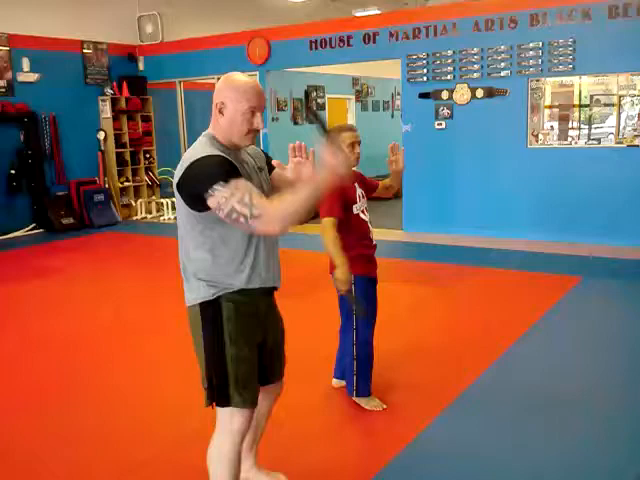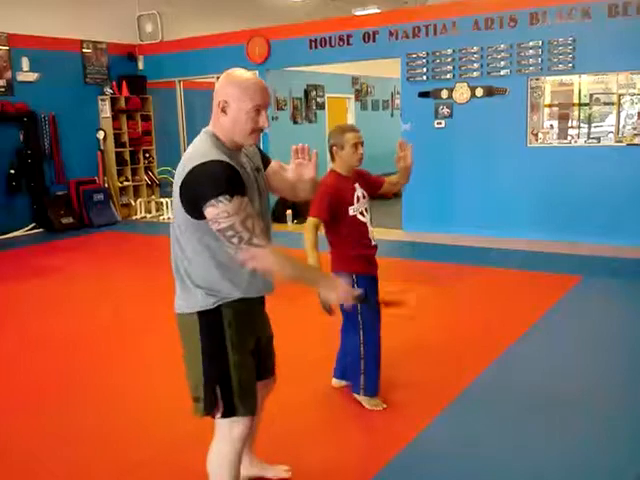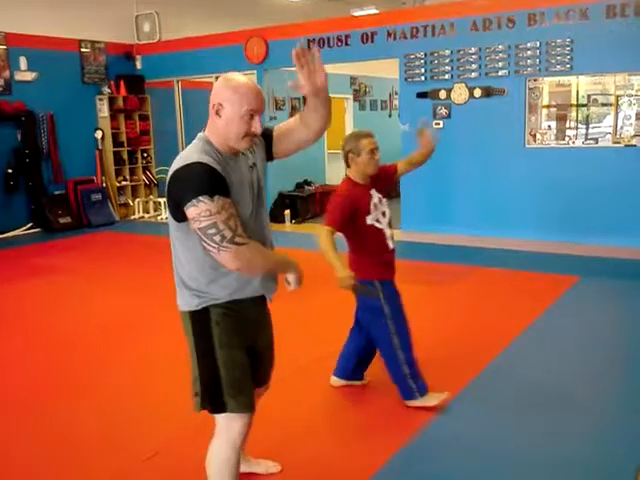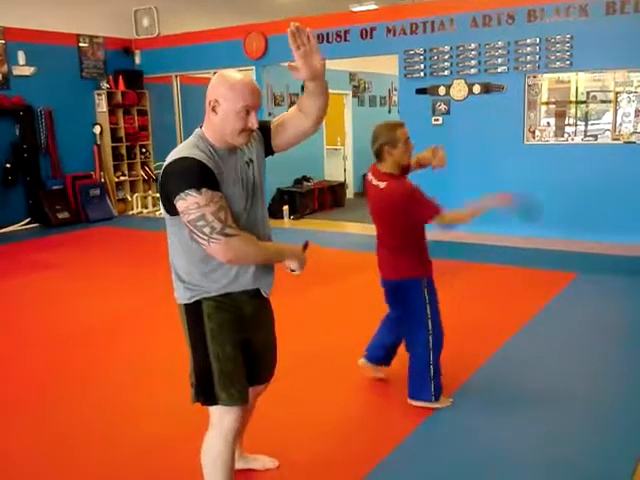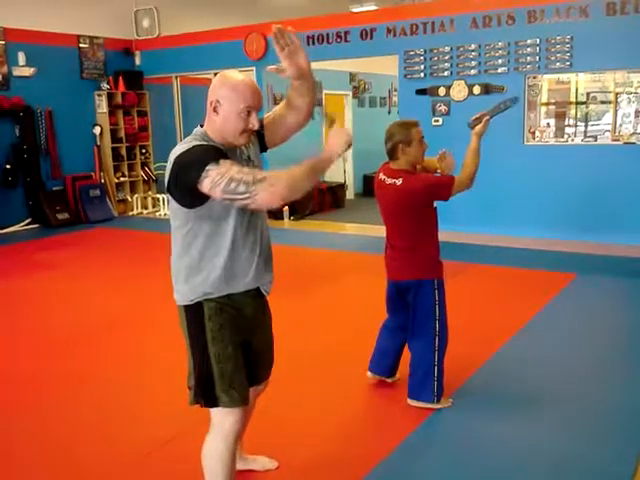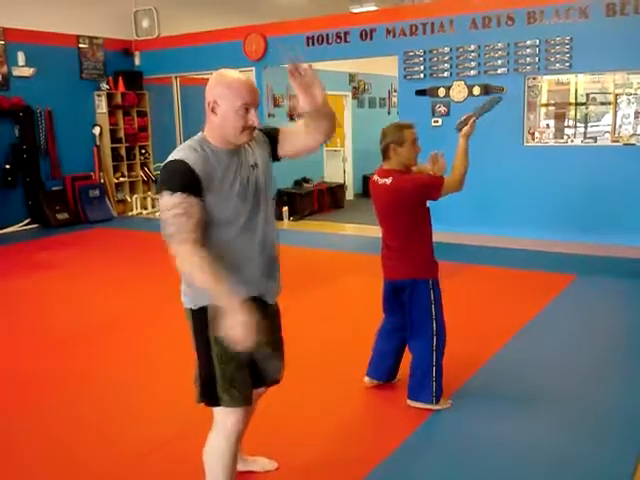
dt=0.4s
person 1, frame 1
left shoulder: (251, 154)
right shoulder: (205, 165)
left elbow: (287, 195)
right elbow: (270, 219)
left wrist: (302, 178)
right wrist: (325, 178)
left hip: (258, 293)
right hip: (222, 302)
left knee: (268, 387)
right knee: (235, 415)
person 1, frame 2
left shoulder: (246, 152)
right shoulder: (210, 169)
left elbow: (293, 190)
right elbow: (256, 252)
left wrist: (303, 179)
right wrist: (323, 281)
left hip: (244, 299)
right hip: (215, 309)
left knee: (260, 383)
right knee: (234, 421)
person 1, frame 3
left shoulder: (251, 146)
right shoulder: (195, 173)
left elbow: (308, 129)
right elbow: (235, 254)
left wrist: (317, 93)
right wrist: (288, 266)
left hip: (250, 298)
right hip: (215, 308)
left knee: (254, 389)
right knee: (233, 417)
person 1, frame 4
left shoulder: (252, 141)
right shoulder: (188, 167)
left elbow: (308, 118)
right elbow: (227, 247)
left wrist: (315, 79)
right wrist: (287, 253)
left hip: (253, 292)
right hip: (212, 302)
left knee: (254, 383)
right knee: (227, 412)
person 1, frame 5
left shoulder: (243, 138)
right shoulder: (194, 158)
left elbow: (297, 112)
right elbow: (271, 191)
left wrist: (301, 75)
right wrist: (327, 156)
left hip: (249, 292)
right hip: (213, 301)
left knee: (252, 385)
right knee: (227, 413)
person 1, frame 6
left shoulder: (257, 143)
right shoulder: (184, 168)
left elbow: (317, 133)
right elbow: (185, 249)
left wrist: (316, 108)
right wrist: (231, 305)
left hip: (259, 297)
right hip: (219, 308)
left knee: (253, 389)
right knee: (230, 414)
person 2, frame 1
left shoulder: (355, 178)
right shoulder: (332, 186)
left elbow: (387, 190)
right elbow: (328, 229)
left wrist: (397, 171)
right wrist: (341, 266)
left hip: (364, 266)
right hip: (351, 270)
left knee: (358, 324)
right knee: (359, 330)
left ankle: (342, 375)
right ankle: (359, 390)
person 2, frame 2
left shoulder: (359, 177)
right shoulder: (329, 187)
left elbow: (394, 186)
right elbow: (310, 227)
left wrist: (405, 169)
right wrist: (313, 263)
left hip: (364, 265)
right hip: (351, 269)
left knee: (358, 323)
right knee: (365, 327)
left ankle: (344, 375)
right ankle: (364, 389)
person 2, frame 3
left shoulder: (377, 177)
right shoulder: (344, 196)
left elbow: (408, 164)
right elbow: (324, 235)
left wrist: (427, 149)
right wrist: (340, 268)
left hip: (379, 272)
right hip: (371, 277)
left knee: (366, 325)
right knee: (394, 332)
left ankle: (345, 374)
right ankle: (415, 393)
person 2, frame 4
left shoulder: (374, 174)
right shoulder: (401, 192)
left elbow: (417, 160)
right elbow: (445, 219)
left wrist: (431, 157)
right wrist: (488, 203)
left hip: (389, 267)
right hip: (410, 271)
left knee: (399, 314)
right knee: (426, 332)
left ankle: (374, 358)
right ankle: (425, 394)
person 2, frame 5
left shoulder: (383, 174)
right shoulder: (418, 186)
left elbow: (418, 165)
right elbow: (465, 181)
left wrist: (438, 166)
right wrist: (476, 137)
left hip: (395, 268)
right hip: (422, 272)
left knee: (397, 320)
right knee: (429, 332)
left ankle: (381, 368)
right ankle: (424, 394)
person 2, frame 6
left shoulder: (379, 177)
right shoulder: (408, 185)
right elbow: (455, 183)
left wrist: (432, 171)
right wrist: (463, 140)
left hip: (392, 268)
right hip: (417, 271)
left knee: (395, 322)
right knee: (428, 332)
left ankle: (378, 373)
right ankle: (424, 394)
